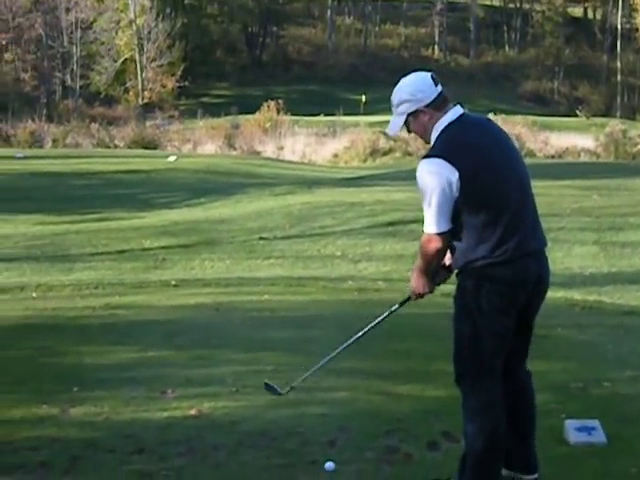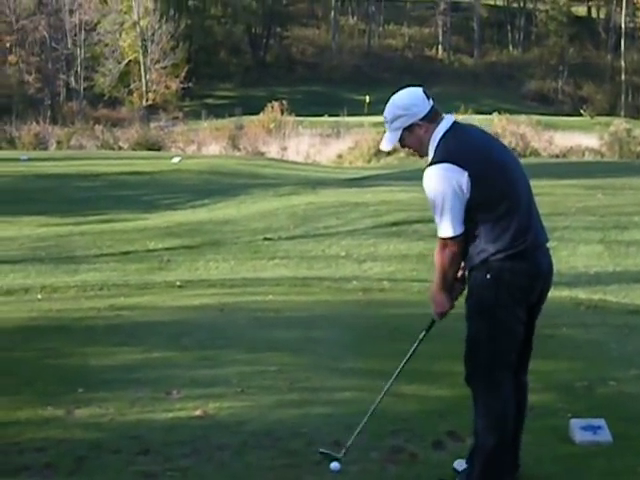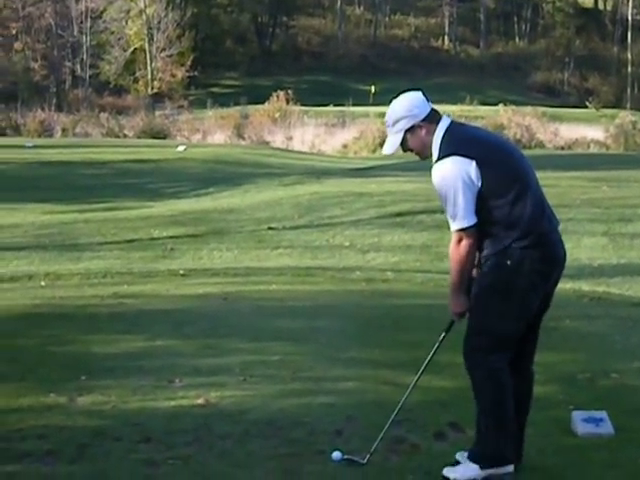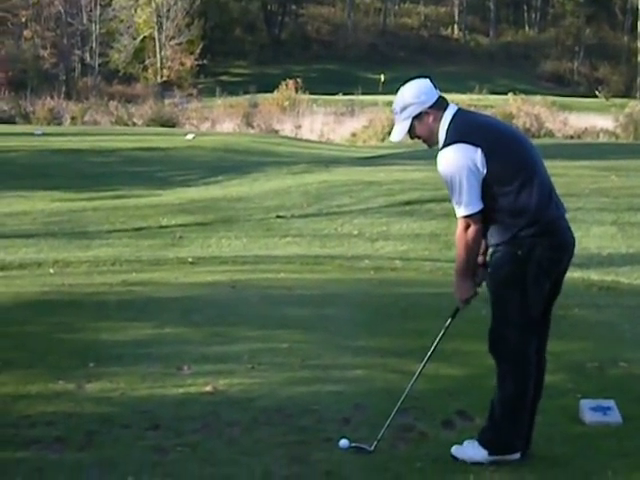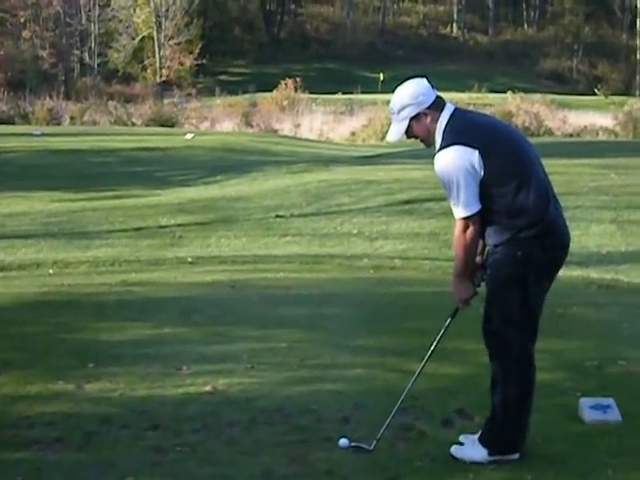
dt=0.3s
person 1, frame 1
left shoulder: (437, 162)
right shoulder: (488, 128)
left elbow: (434, 239)
left wrist: (422, 275)
right wrist: (455, 253)
left hip: (491, 278)
right hip: (533, 266)
left knee: (480, 380)
right knee: (513, 368)
person 1, frame 2
left shoulder: (441, 169)
right shoulder: (473, 137)
left elbow: (449, 243)
left wrist: (440, 290)
right wrist: (463, 269)
left hip: (504, 272)
right hip: (533, 263)
left knee: (487, 376)
right knee: (510, 370)
person 1, frame 3
left shoulder: (449, 163)
right shoulder: (470, 138)
left elbow: (464, 238)
left wrist: (457, 291)
right wrist: (477, 269)
left hip: (520, 258)
right hip: (543, 250)
left knee: (484, 353)
right knee: (515, 358)
right ankle: (505, 449)
person 1, frame 4
left shoulder: (454, 151)
right shoulder: (477, 125)
left elbow: (470, 224)
left wrist: (462, 277)
right wrist: (482, 256)
left hip: (528, 247)
right hip: (550, 238)
left knee: (510, 345)
right knee: (526, 344)
left ankle: (502, 442)
right ankle: (513, 435)
person 1, frame 5
left shoulder: (452, 153)
right shoulder: (475, 124)
left elbow: (468, 225)
left wrist: (462, 277)
right wrist: (481, 255)
left hip: (525, 245)
right hip: (544, 235)
left knee: (509, 343)
right knee: (506, 337)
left ankle: (503, 442)
right ankle: (503, 430)
